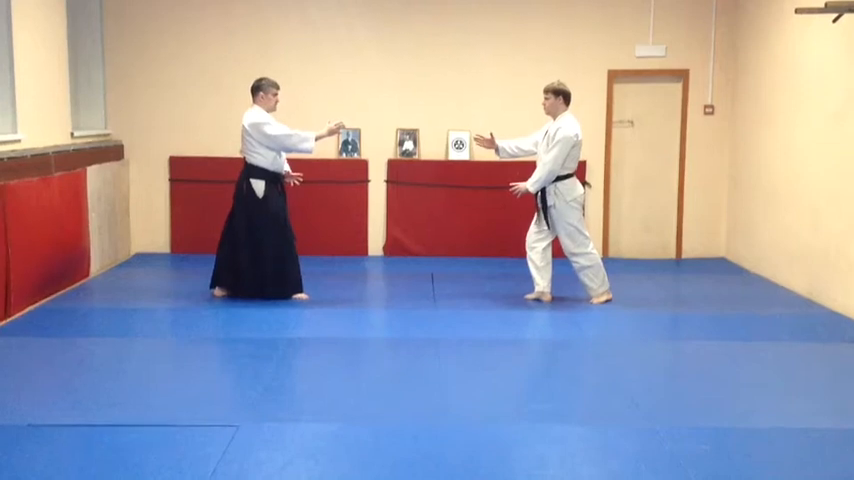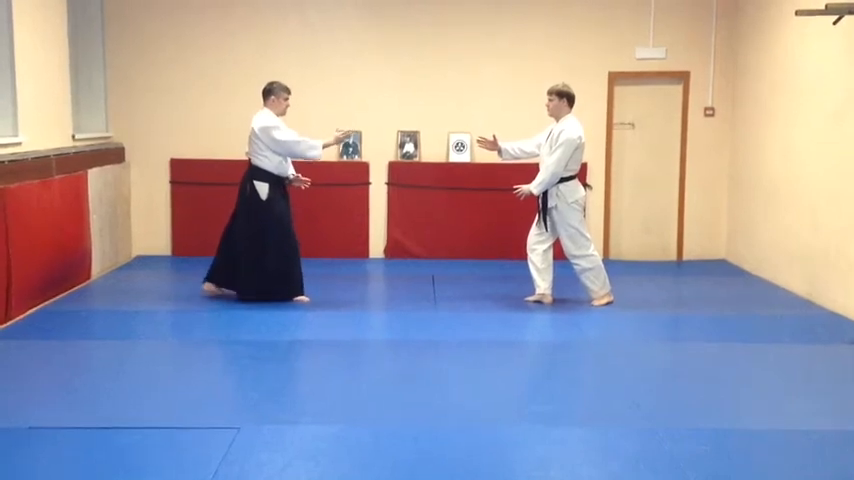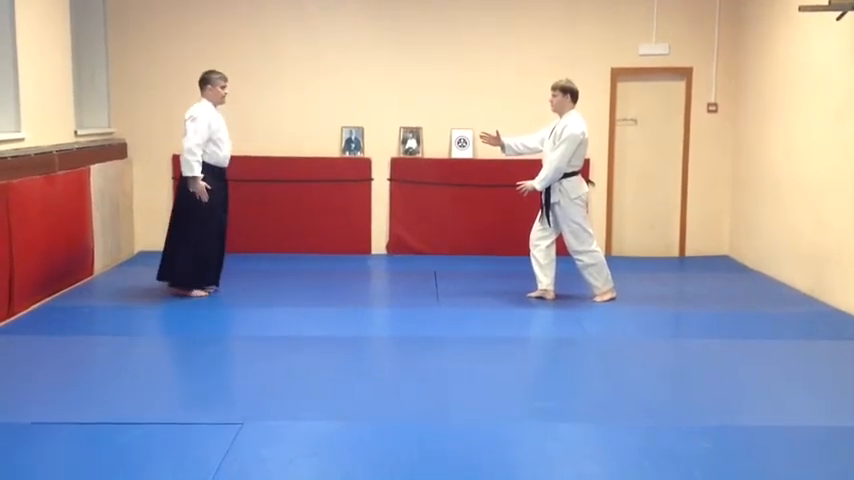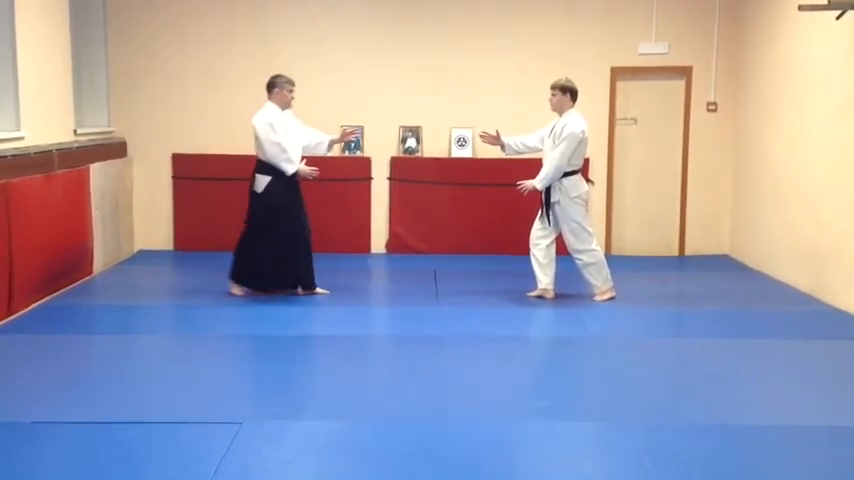
dt=1s
person 1, frame 1
left shoulder: (567, 129)
right shoulder: (553, 126)
left elbow: (551, 165)
right elbow: (528, 144)
left wrist: (530, 186)
right wrist: (498, 146)
left hip: (564, 194)
right hip: (551, 194)
left knee: (578, 245)
right knee: (537, 240)
left ankle: (602, 290)
right ankle: (543, 290)
person 1, frame 2
left shoulder: (570, 131)
right shoulder: (556, 129)
left elbow: (555, 167)
right elbow: (531, 146)
left wrist: (533, 188)
right wrist: (501, 148)
left hip: (565, 196)
right hip: (553, 196)
left knee: (579, 247)
right knee: (538, 242)
left ankle: (602, 292)
right ankle: (544, 292)
person 1, frame 3
left shoulder: (573, 127)
right shoulder: (559, 125)
left elbow: (558, 163)
right elbow: (534, 142)
left wrist: (537, 184)
right wrist: (503, 143)
left hip: (568, 192)
right hip: (556, 192)
left knee: (582, 243)
right knee: (540, 238)
left ankle: (605, 288)
right ankle: (546, 288)
person 1, frame 4
left shoulder: (573, 126)
right shoulder: (559, 123)
left elbow: (558, 161)
right elbow: (534, 141)
left wrist: (537, 183)
right wrist: (503, 143)
left hip: (568, 191)
right hip: (556, 191)
left knee: (582, 242)
right knee: (540, 237)
left ankle: (605, 288)
right ankle: (546, 287)
person 2, frame 1
left shoulder: (260, 119)
right shoulder: (257, 120)
left elbow: (276, 147)
right elbow: (287, 139)
left wrist: (283, 172)
right wrist: (324, 133)
left hip: (262, 184)
right hip: (259, 186)
left knee: (243, 234)
right knee: (275, 237)
left ankle: (225, 284)
right ankle: (286, 288)
person 2, frame 2
left shoulder: (268, 121)
right shoulder: (267, 124)
left elbow: (282, 152)
right elbow: (294, 144)
left wrist: (291, 176)
right wrist: (330, 142)
left hip: (264, 186)
right hip: (263, 188)
left knee: (243, 235)
right knee: (279, 238)
left ankle: (218, 281)
right ankle: (286, 290)
person 2, frame 3
left shoulder: (212, 113)
right shoulder: (200, 114)
right elbow: (191, 149)
right wrist: (194, 180)
left hip: (214, 179)
right hip: (202, 180)
left knee: (211, 232)
right knee: (195, 232)
left ankle: (202, 280)
right ankle: (184, 283)
person 2, frame 4
left shoulder: (287, 117)
right shoulder: (264, 118)
left elbow: (306, 138)
right elbow: (275, 150)
left wrist: (335, 139)
right wrist: (297, 169)
left hip: (286, 182)
right hip: (269, 182)
left knee: (297, 232)
right knee: (260, 232)
left ankle: (304, 284)
right ankle: (239, 280)
